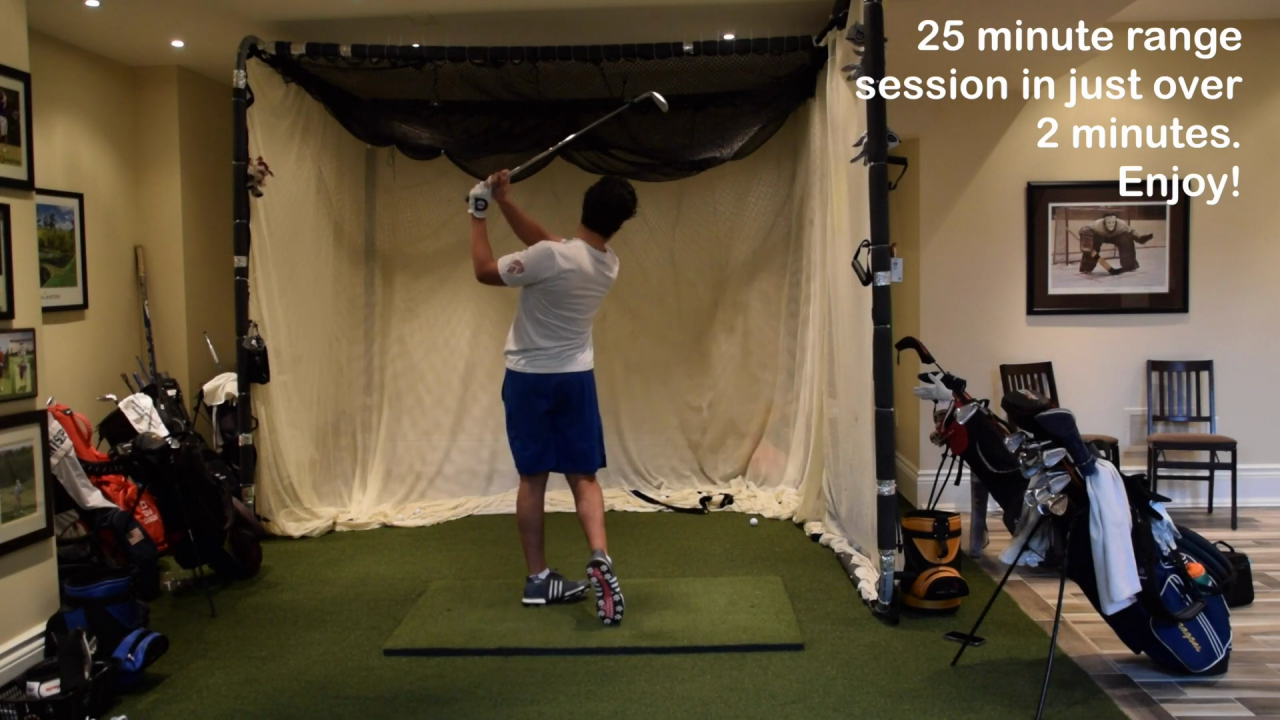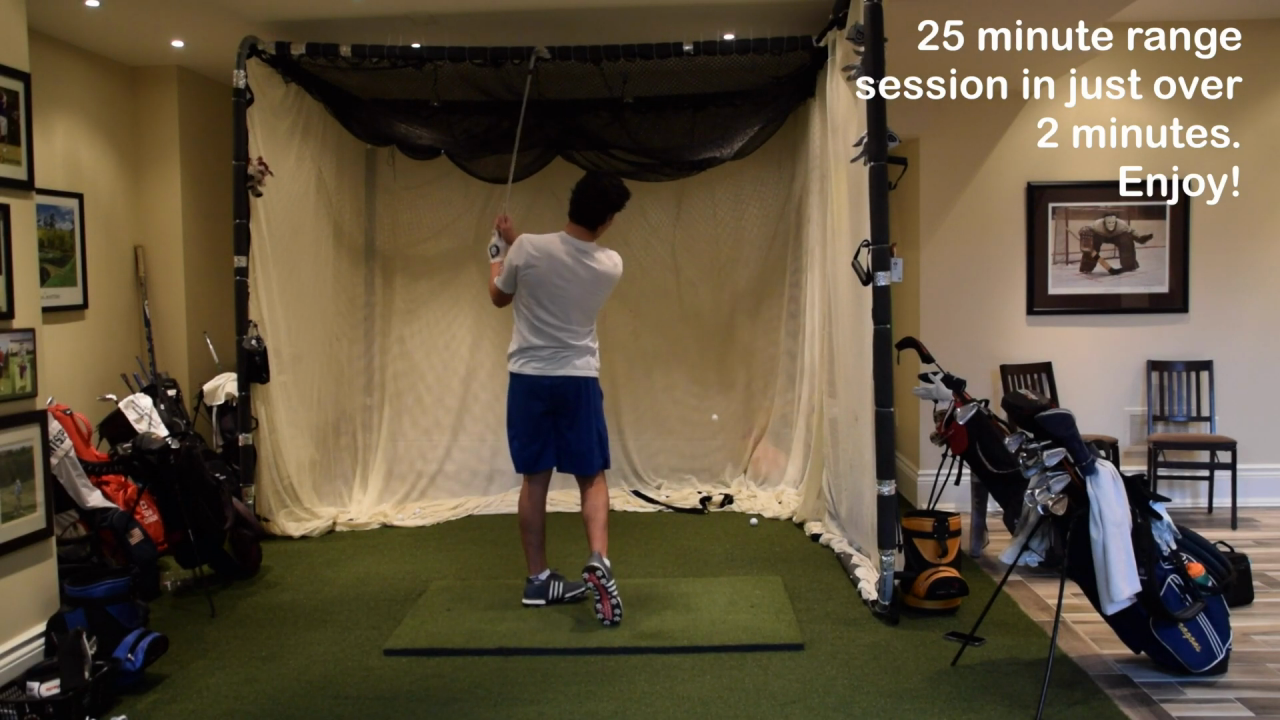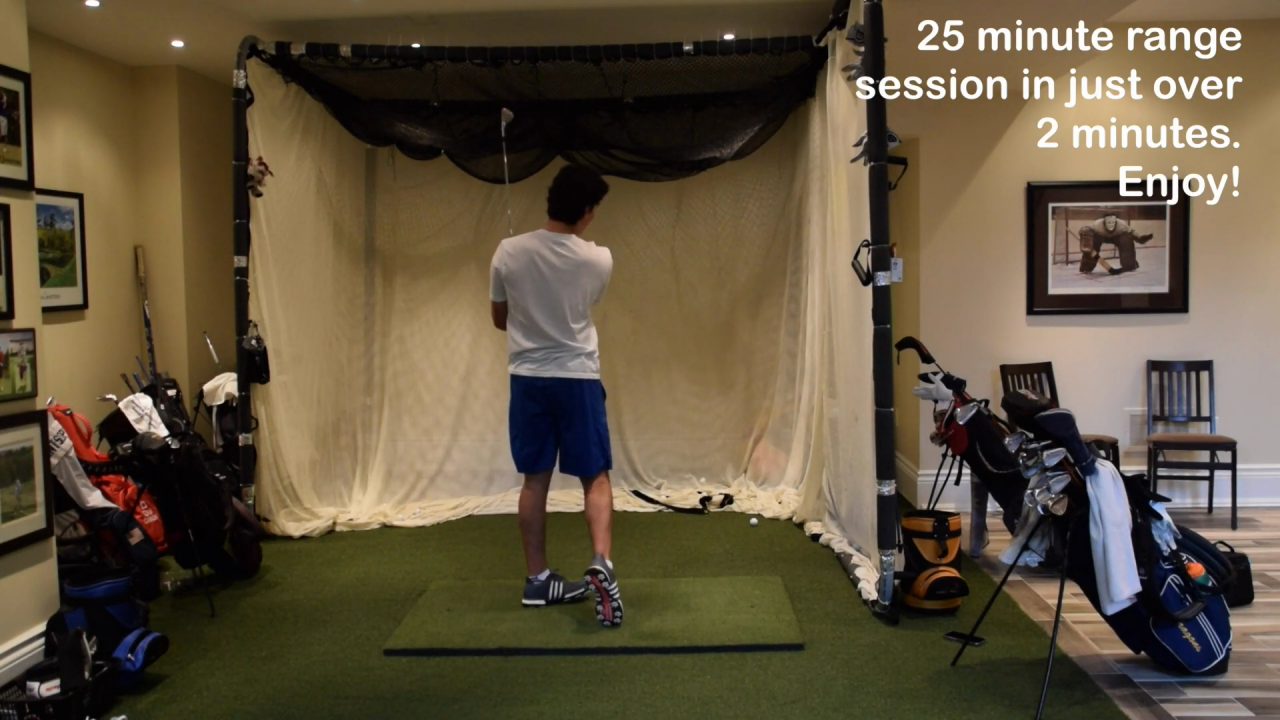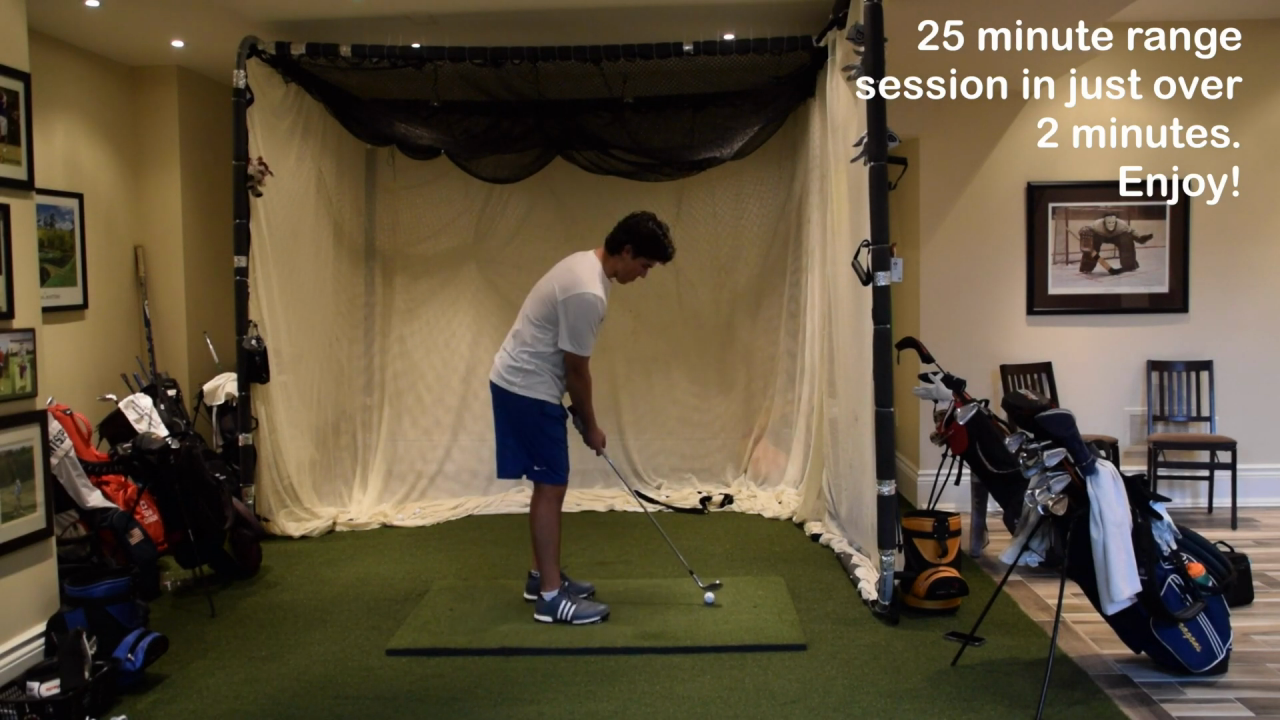
dt=0.5s
person 1, frame 1
left shoulder: (551, 258)
right shoulder: (609, 265)
left elbow: (485, 272)
left wrist: (478, 213)
right wrist: (504, 201)
left hip: (528, 378)
right hip: (576, 378)
left knee: (532, 477)
right knee: (583, 476)
left ankle: (537, 579)
right ankle: (600, 556)
person 1, frame 2
left shoulder: (526, 250)
right shoulder: (611, 266)
left elbow: (498, 297)
left wrist: (498, 252)
left hip: (528, 378)
right hip: (579, 379)
left knee: (535, 478)
right knee: (591, 477)
left ankle: (538, 579)
right ankle: (598, 560)
person 1, frame 3
left shoulder: (508, 252)
right shoulder: (599, 260)
left elbow: (499, 320)
left hip: (527, 380)
right hip: (578, 380)
left knee: (535, 479)
right knee: (595, 476)
left ankle: (537, 579)
right ankle: (601, 562)
person 1, frame 4
left shoulder: (584, 263)
right shoulder: (588, 293)
right elbow: (576, 369)
left wrist: (581, 412)
right wrist: (590, 426)
left hip: (525, 382)
right hip: (527, 388)
left knee: (549, 483)
right knee: (551, 486)
left ankle: (542, 575)
right ankle: (550, 596)
